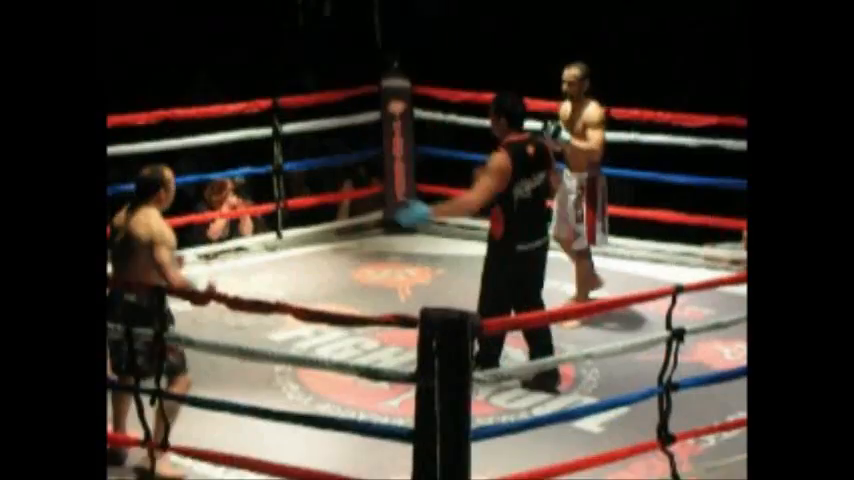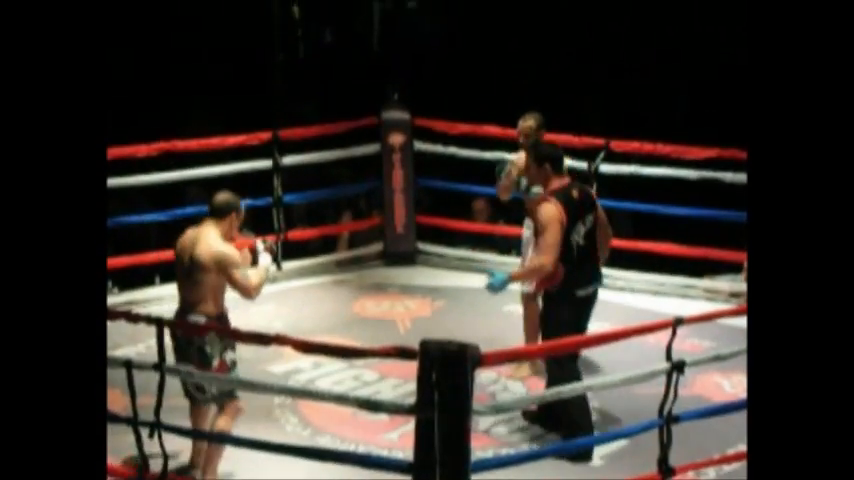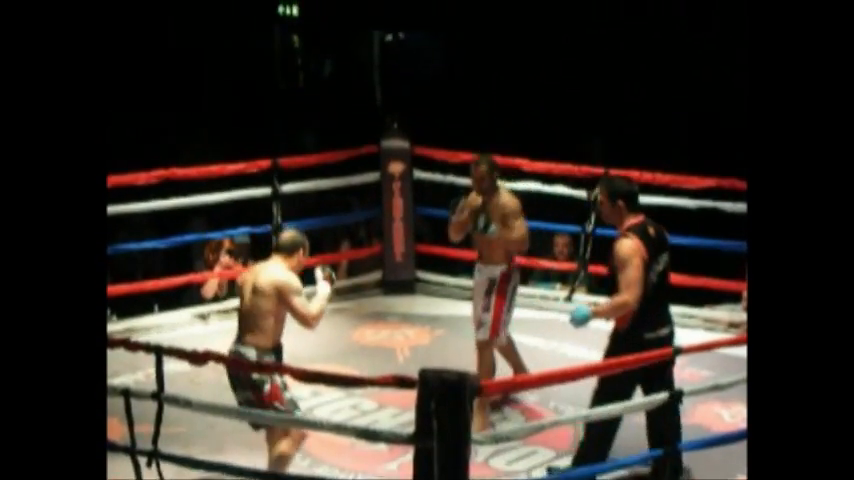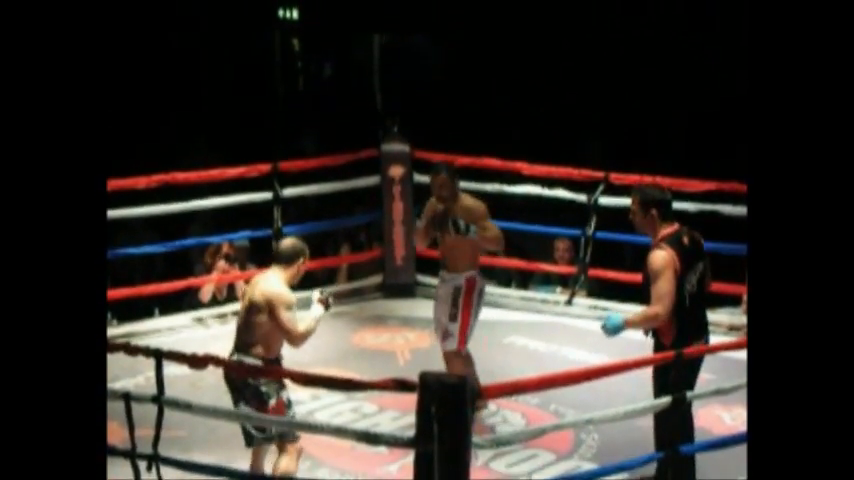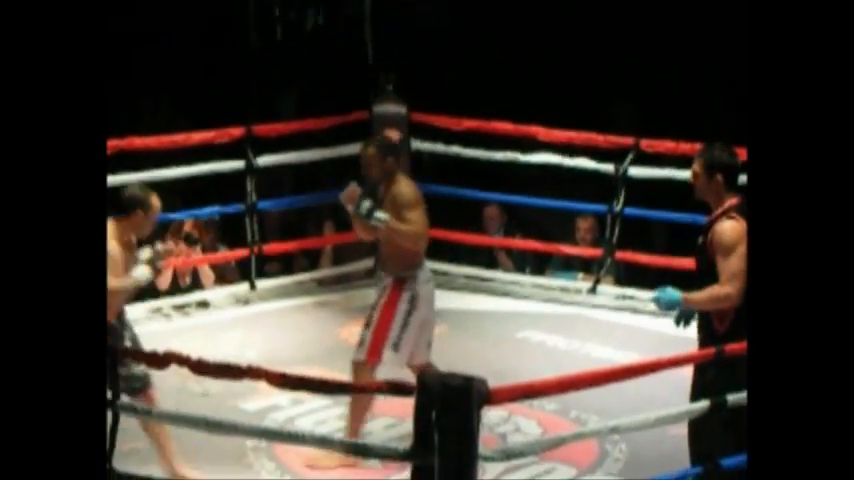
dt=0.7s
person 1, frame 1
left shoulder: (503, 159)
right shoulder: (542, 148)
left elbow: (472, 201)
right elbow: (549, 187)
left wrist: (428, 212)
left hip: (508, 247)
right hip: (537, 241)
left knee: (495, 308)
right knee: (531, 307)
left ankle: (485, 360)
right ankle: (547, 374)
person 1, frame 2
left shoulder: (549, 207)
right shoulder: (586, 193)
left elbow: (544, 263)
right elbow: (605, 237)
left wrist: (506, 278)
left hip: (563, 295)
right hip: (588, 288)
left knee: (562, 363)
right knee: (565, 356)
left ankle: (578, 440)
right ankle: (549, 414)
person 1, frame 3
left shoulder: (627, 244)
right shoulder: (657, 231)
left elbow: (627, 301)
left wrist: (589, 312)
left hip: (633, 337)
right hip: (661, 331)
left knee: (606, 403)
right knee: (662, 404)
person 1, frame 4
left shoulder: (661, 254)
right shoulder: (693, 238)
left elbow: (659, 312)
right elbow: (704, 284)
left wrist: (623, 322)
left hip: (676, 346)
right hip: (696, 337)
left knee: (670, 418)
right knee: (677, 411)
person 1, frame 5
left shoulder: (728, 226)
right shoulder: (734, 215)
left elbow: (730, 293)
left wrist: (682, 300)
right wrist: (694, 303)
left hip: (725, 339)
right hip: (734, 336)
left knee: (708, 425)
right knee: (733, 420)
person 2, frame 1
left shoulder: (120, 218)
right shoulder: (158, 228)
right elbow: (173, 280)
right wrist: (202, 289)
left hip: (118, 302)
right hip: (144, 308)
left knee: (126, 376)
right knee: (179, 379)
person 2, frame 2
left shoulder: (186, 238)
right shoulder: (223, 251)
right elbow: (250, 290)
right wrist: (265, 259)
left hip: (185, 325)
right hip: (208, 331)
left knee: (202, 394)
right knee: (229, 405)
person 2, frame 3
left shoulder: (255, 272)
right shoulder: (284, 279)
right elbow: (310, 319)
right wrist: (324, 286)
left hip: (242, 355)
right hip: (257, 361)
left knee: (277, 422)
right knee: (295, 432)
left ankle: (271, 474)
person 2, frame 4
left shoulder: (262, 280)
right shoulder: (277, 291)
right elbow: (297, 336)
right wrist: (318, 308)
left hip: (247, 366)
left knee: (269, 431)
right knee: (291, 446)
left ankle: (255, 473)
person 2, frame 5
left shoulder: (127, 239)
right shoulder: (106, 243)
right elbow: (110, 289)
left wrist: (149, 257)
right wrist: (141, 273)
left hip: (115, 326)
right hip: (108, 329)
left knee: (145, 398)
person 3, frame 1
left shoulder: (593, 113)
right shoulder: (565, 107)
left elbow: (595, 151)
left wrist: (565, 137)
right wrist: (551, 138)
left hip: (587, 182)
right hip: (568, 177)
left knee: (580, 245)
right knee: (562, 237)
left ankle: (581, 304)
right ankle: (591, 278)
person 3, frame 2
right shoulder: (520, 158)
right elbow: (503, 195)
left wrist: (534, 190)
right wrist: (506, 178)
right hip: (531, 227)
left knee: (529, 293)
right knee: (531, 290)
left ankle: (530, 358)
person 3, frame 3
left shoulder: (508, 203)
right shoulder: (472, 199)
left elbow: (522, 242)
right elbow: (454, 236)
left wrist: (492, 230)
right wrist: (459, 215)
left hip: (501, 275)
right hip: (483, 270)
left knee: (484, 340)
right knee: (496, 333)
left ankle: (481, 410)
right ankle: (521, 373)
person 3, frame 4
left shoulder: (473, 207)
right shoulder: (436, 206)
left elbow: (498, 242)
right elbow: (421, 244)
left wrist: (468, 230)
right wrist: (424, 220)
left hip: (466, 283)
right hip: (446, 280)
left knee: (452, 352)
right knee: (457, 347)
person 3, frame 5
left shoulder: (404, 193)
right shoulder: (383, 189)
left elbow: (418, 240)
right elbow: (367, 233)
left wrist: (377, 216)
right wrist: (353, 205)
left hip: (406, 287)
right hip: (407, 284)
left knee: (363, 365)
right knee: (418, 361)
